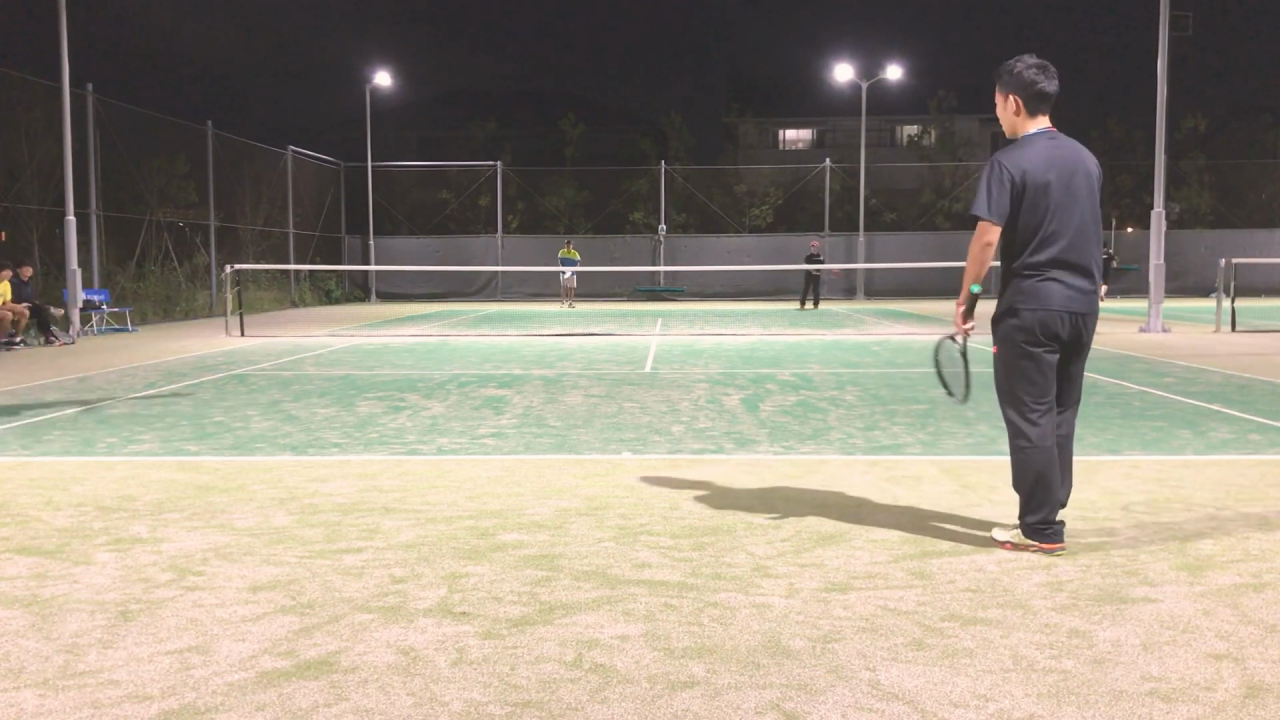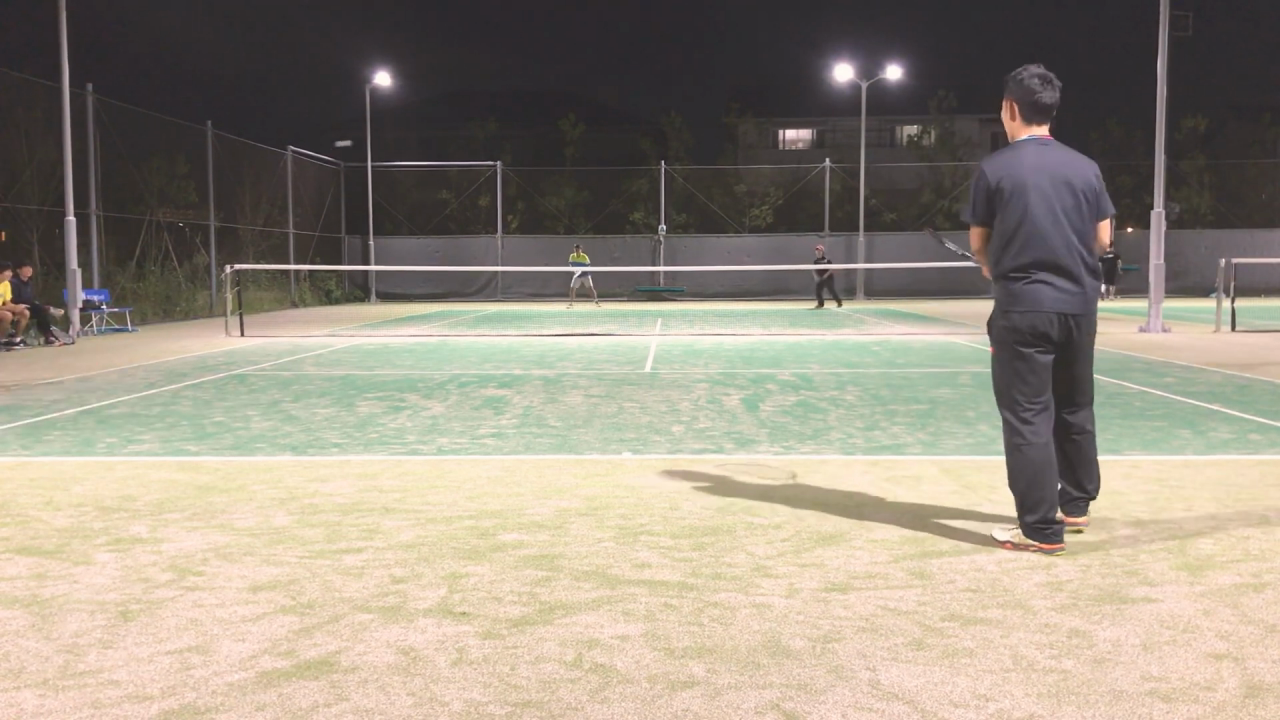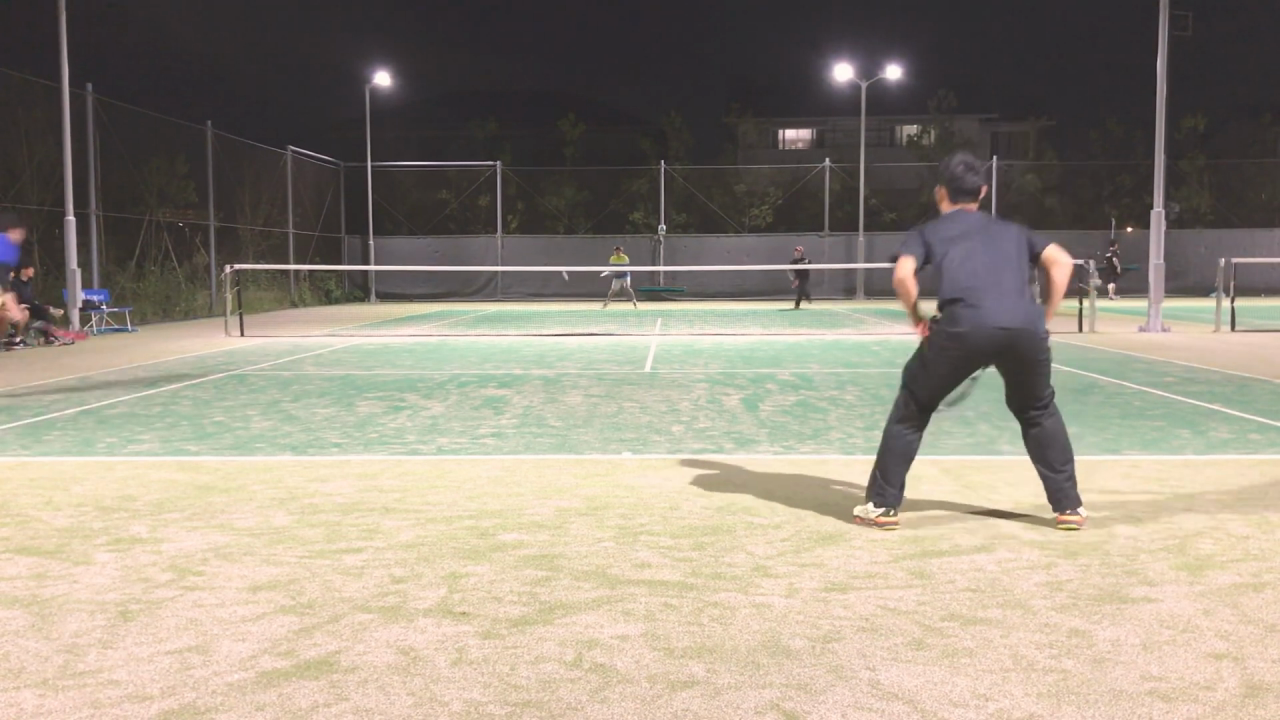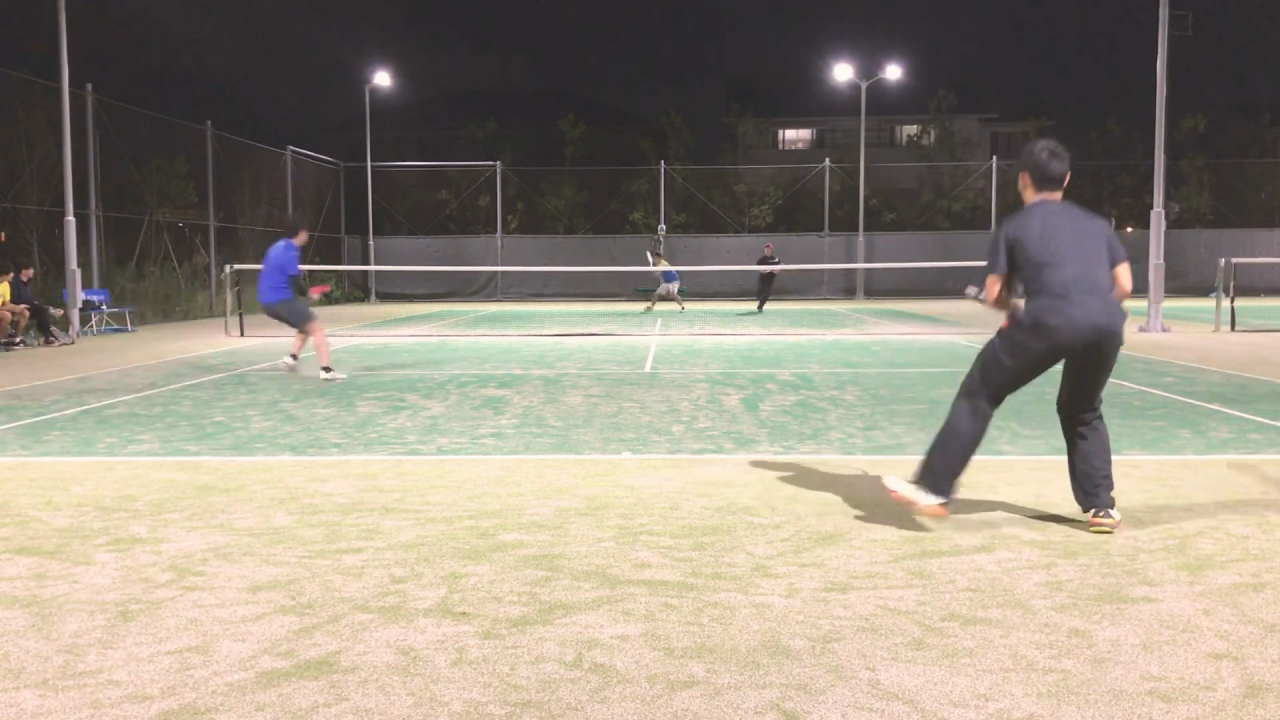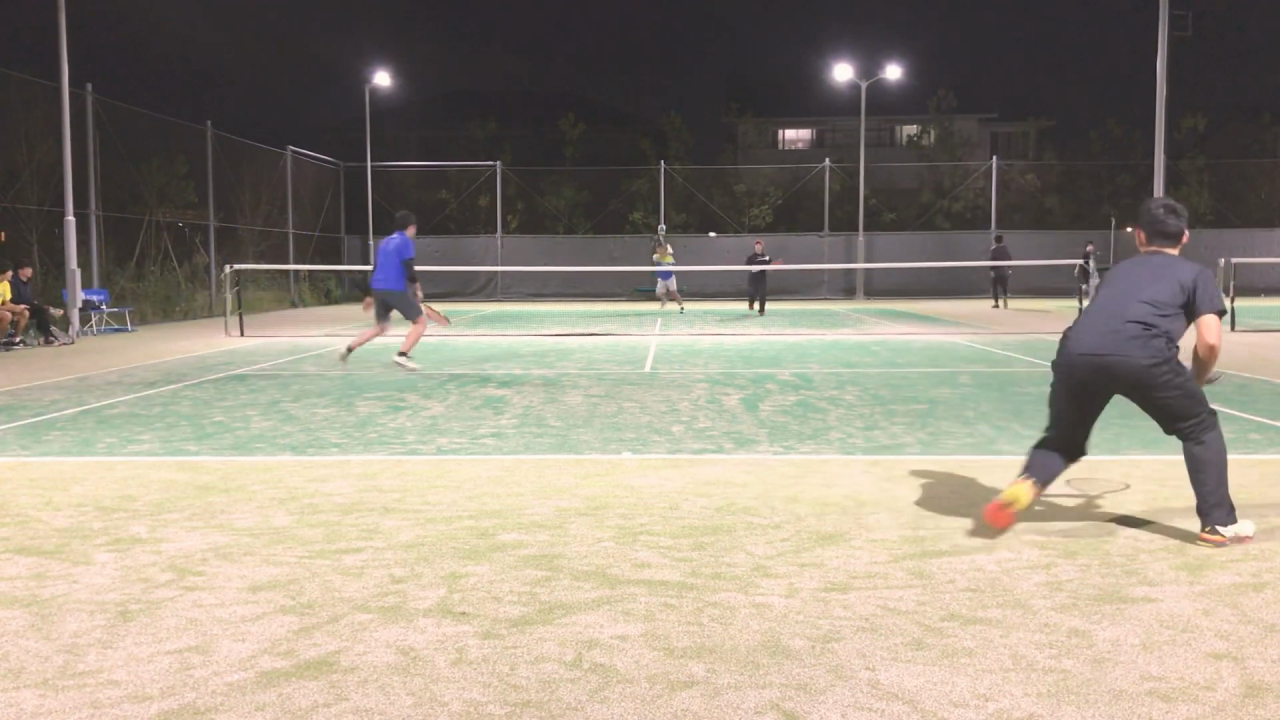
dt=0.7s
person 1, frame 1
left shoulder: (1009, 162)
right shoulder: (1086, 159)
left elbow: (988, 238)
right elbow: (1082, 231)
left wrist: (964, 299)
left hip: (1031, 306)
right hip: (1082, 304)
left knee: (1030, 419)
right knee: (1060, 416)
left ankle: (1041, 529)
right ankle: (1047, 510)
person 1, frame 2
left shoulder: (995, 168)
right shoulder: (1086, 167)
left elbow: (979, 241)
right elbow: (1103, 239)
left wrist: (989, 266)
left hip: (1023, 307)
right hip: (1078, 305)
left knee: (1027, 419)
right knee: (1075, 410)
left ankle: (1041, 530)
right ankle: (1076, 504)
person 1, frame 3
left shoulder: (928, 230)
right shoulder: (1011, 229)
left elbow: (903, 274)
right elbow: (1062, 263)
left wrist: (921, 322)
right wrist: (1044, 320)
left hip: (964, 326)
right hip: (1025, 325)
left knee: (912, 408)
right knee: (1039, 412)
left ankle: (883, 505)
right ankle: (1068, 505)
person 1, frame 4
left shoulder: (1015, 226)
right shoulder: (1098, 224)
left elbow: (993, 295)
right elbow: (1124, 285)
left wrist: (1016, 312)
left hip: (1050, 321)
right hip: (1107, 325)
left knee: (978, 395)
right knee: (1083, 413)
left ankle: (931, 489)
right ankle: (1101, 507)
person 1, frame 5
left shoulder: (1120, 270)
right shoulder: (1197, 275)
right elbow: (1210, 340)
right wrist: (1200, 372)
left hip: (1076, 353)
right hip: (1138, 356)
left knee: (1060, 441)
right knee: (1200, 427)
left ankle: (1027, 483)
right ankle: (1219, 524)
